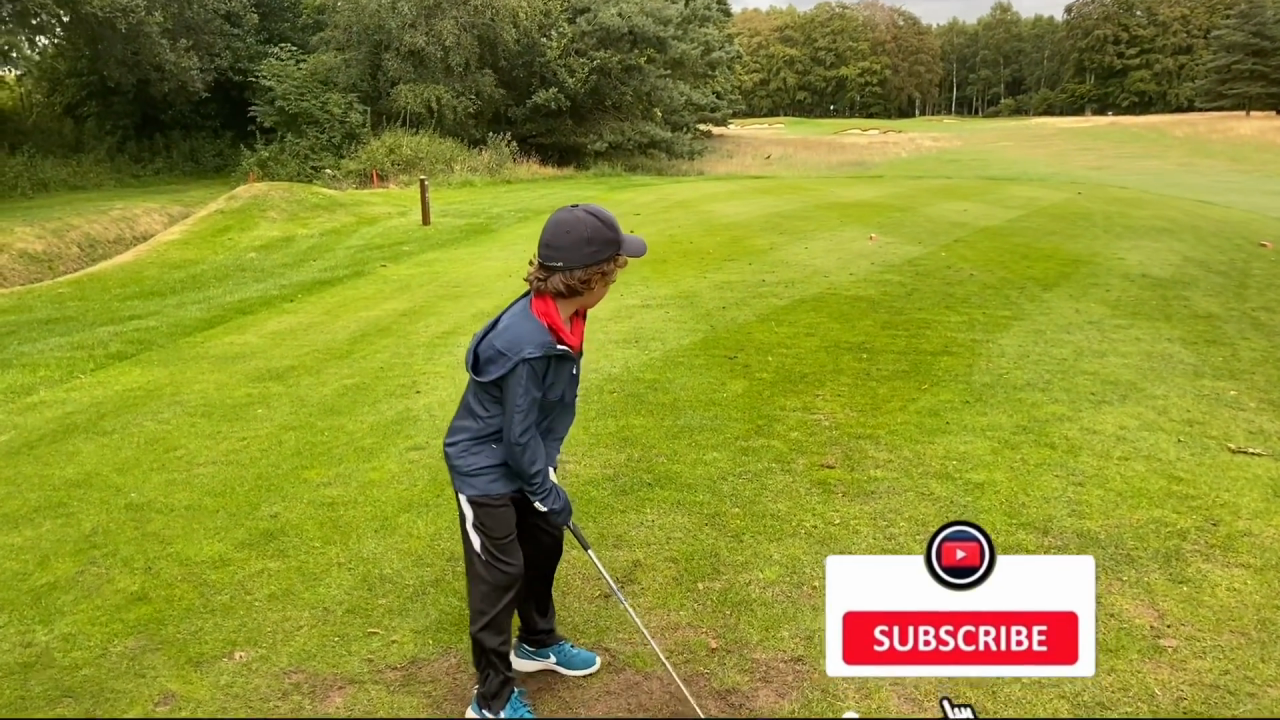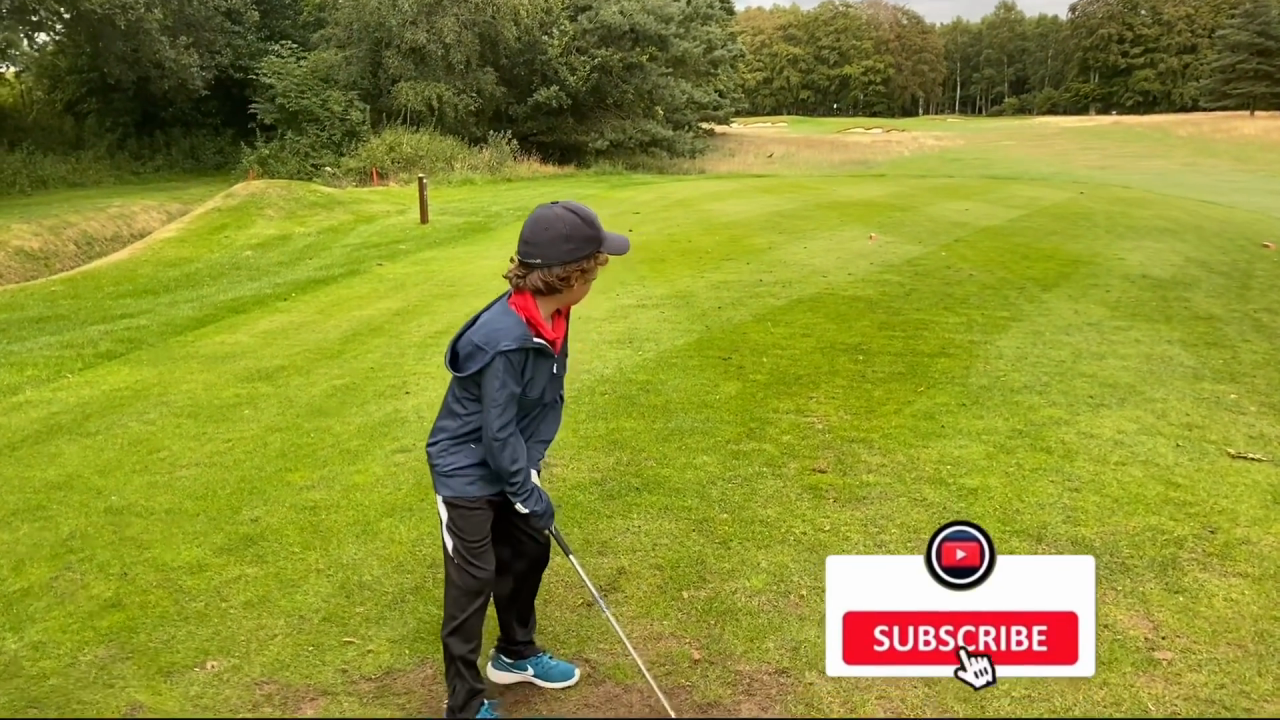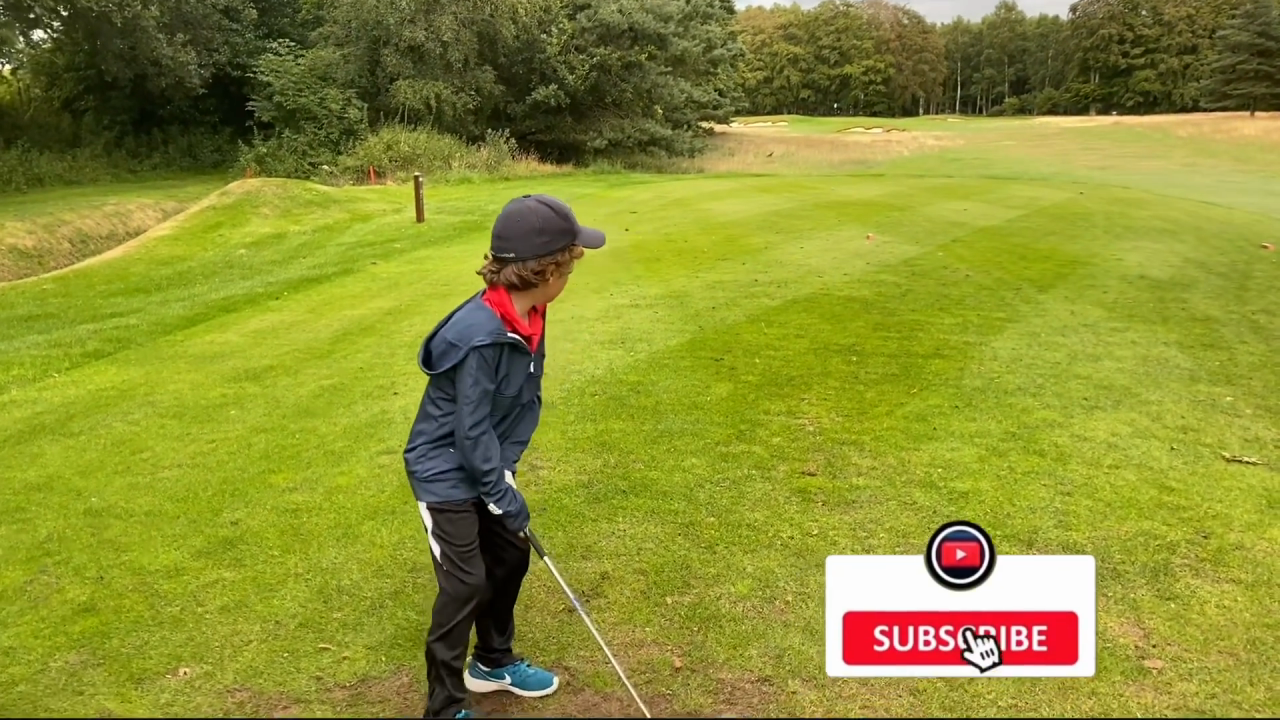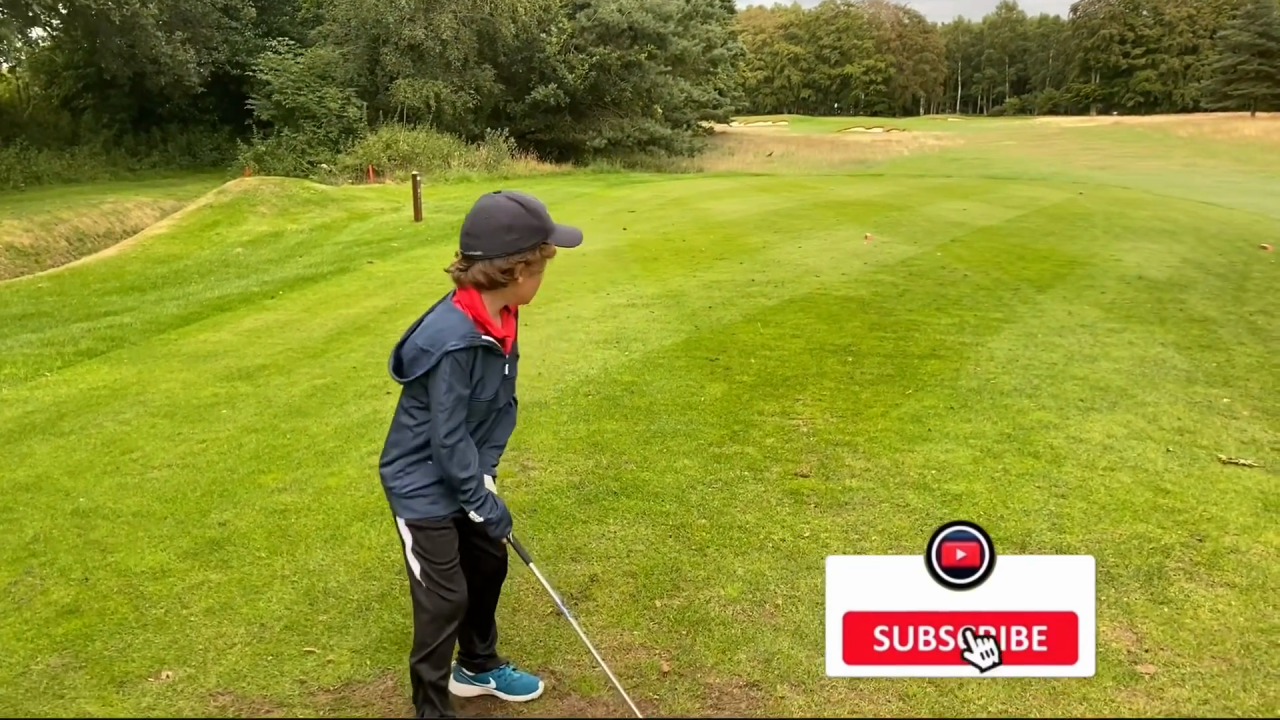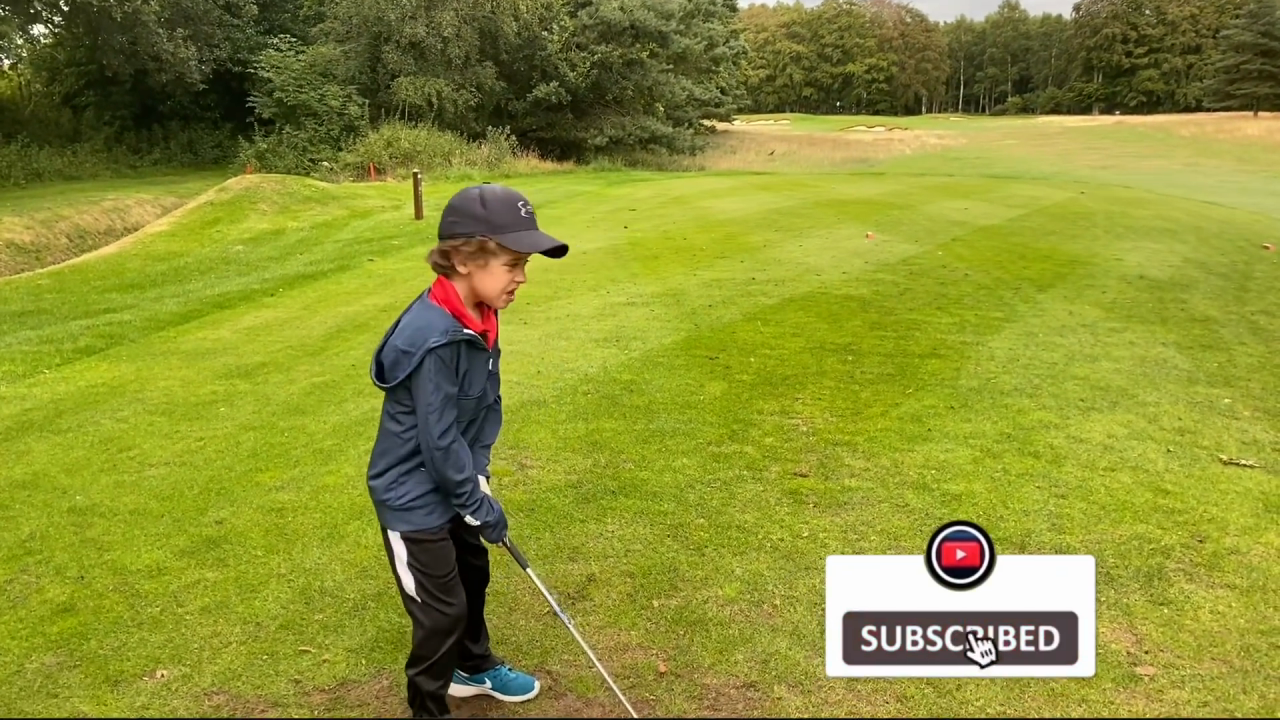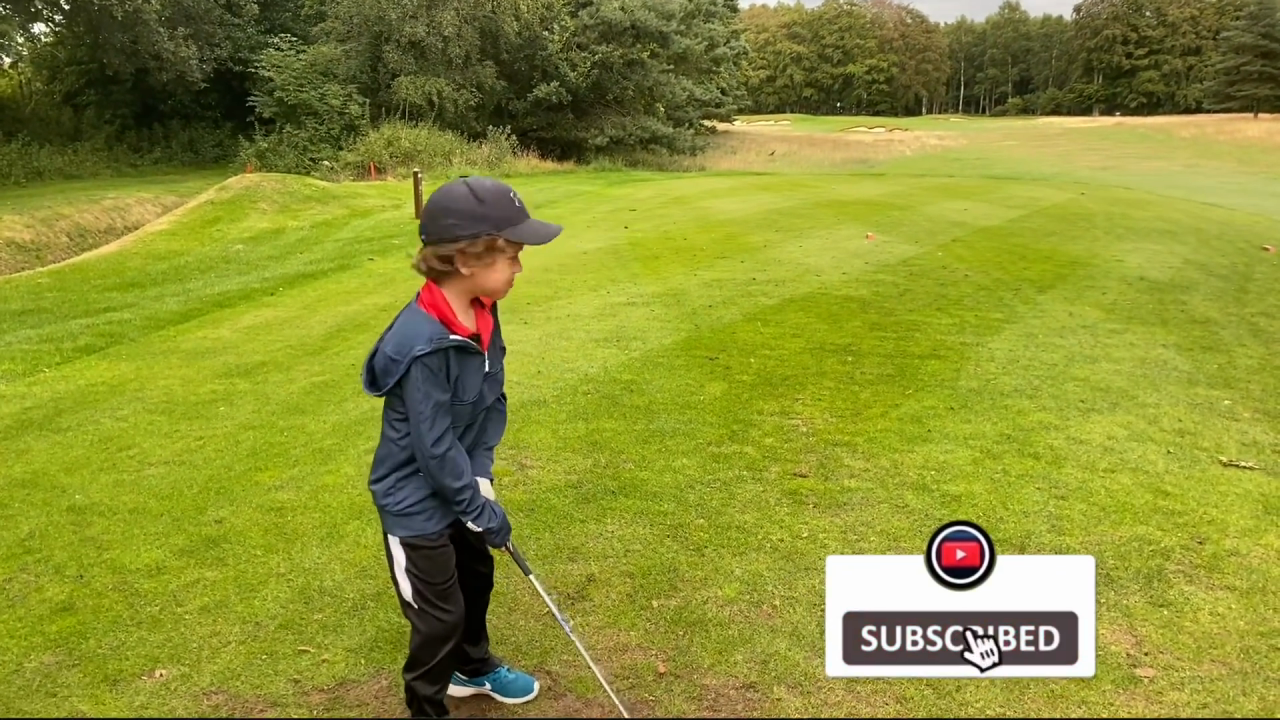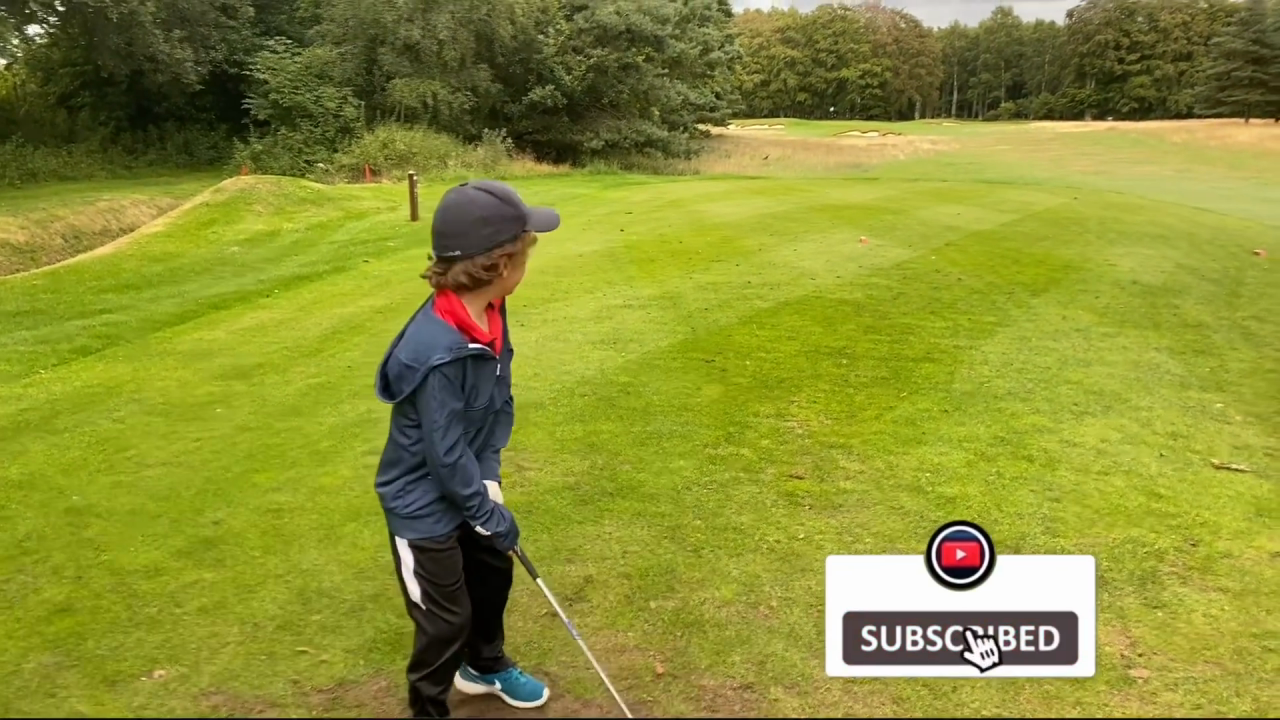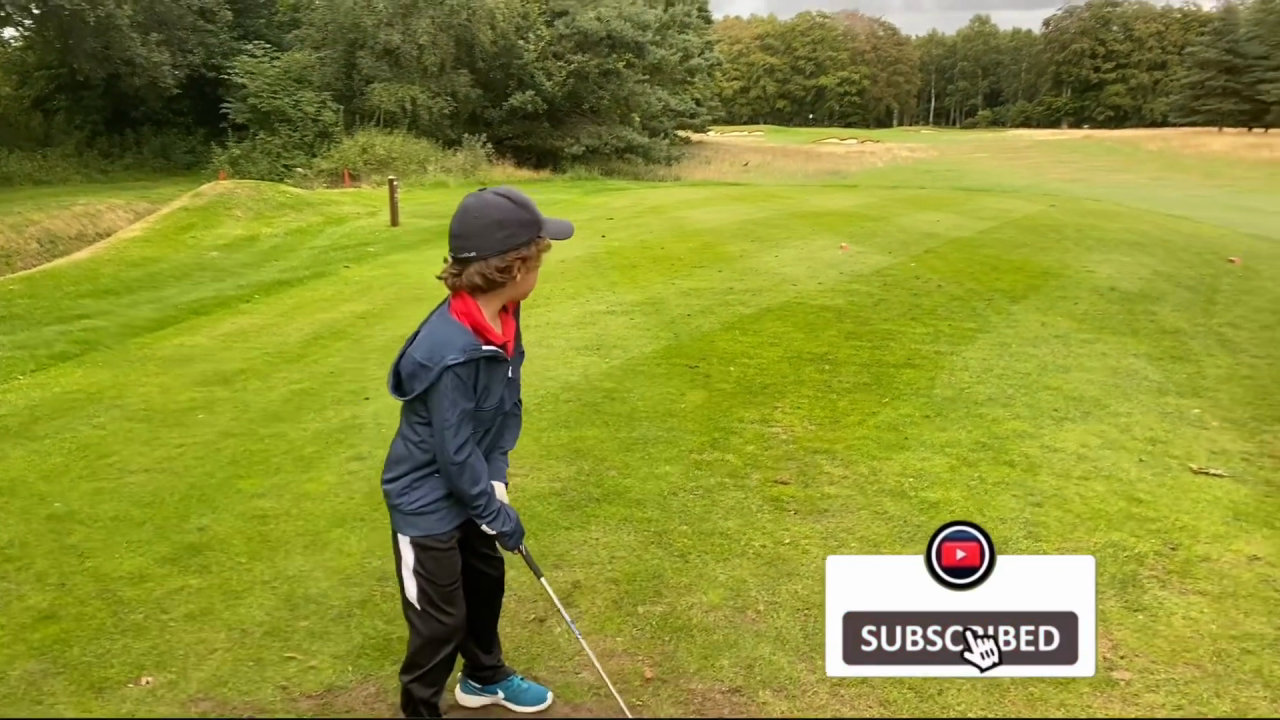
dt=0.2s
person 1, frame 1
left shoulder: (565, 317)
right shoulder: (526, 345)
left elbow: (562, 400)
right elbow: (519, 433)
left wrist: (548, 467)
right wrist: (546, 491)
left hip: (521, 460)
right hip: (485, 466)
left knee: (544, 544)
right knee: (500, 573)
left ankle: (538, 642)
person 1, frame 2
left shoulder: (551, 318)
right shoulder: (504, 341)
left elbow: (549, 400)
right elbow: (498, 431)
left wrist: (531, 469)
right wrist: (528, 494)
left hip: (507, 464)
right hip: (466, 468)
left knee: (530, 551)
right knee: (474, 578)
left ankle: (515, 654)
person 1, frame 3
left shoulder: (528, 316)
right shoulder: (478, 337)
left elbow: (526, 401)
right elbow: (471, 430)
left wrist: (507, 471)
right wrist: (503, 494)
left hip: (486, 467)
right hip: (447, 472)
left knee: (510, 559)
right knee: (464, 582)
left ankle: (494, 661)
person 1, frame 4
left shoulder: (498, 320)
right shoulder: (451, 341)
left elbow: (501, 406)
right elbow: (447, 438)
left wrist: (486, 476)
right wrist: (483, 501)
left hip: (462, 477)
right hip: (423, 486)
left knee: (487, 566)
right knee: (445, 597)
left ankle: (478, 667)
person 1, frame 5
left shoulder: (479, 318)
right shoulder: (431, 339)
left elbow: (487, 406)
right elbow: (439, 440)
left wrist: (479, 479)
right wrist: (478, 504)
left hip: (453, 486)
right hip: (415, 496)
left knee: (472, 576)
right knee: (441, 609)
left ankle: (474, 667)
person 1, frame 6
left shoulder: (482, 314)
right shoulder: (421, 345)
left elbow: (493, 402)
right elbow: (434, 446)
left wrist: (482, 478)
right wrist: (479, 509)
left hip: (458, 487)
right hip: (418, 501)
left knee: (476, 579)
right knee: (440, 615)
left ankle: (472, 667)
person 1, frame 7
left shoulder: (489, 315)
right shoulder: (435, 352)
left elbow: (499, 404)
right elbow: (444, 453)
left wrist: (490, 480)
right wrist: (488, 512)
left hip: (465, 487)
right hip: (424, 501)
left knee: (493, 576)
right knee: (445, 617)
left ankle: (485, 667)
person 1, frame 8
left shoulder: (502, 318)
right shoulder: (449, 353)
left elbow: (507, 407)
right elbow: (453, 452)
left wrist: (497, 481)
right wrist: (494, 513)
left hip: (468, 490)
right hip: (428, 501)
left knee: (486, 580)
right knee: (440, 618)
left ankle: (485, 677)
